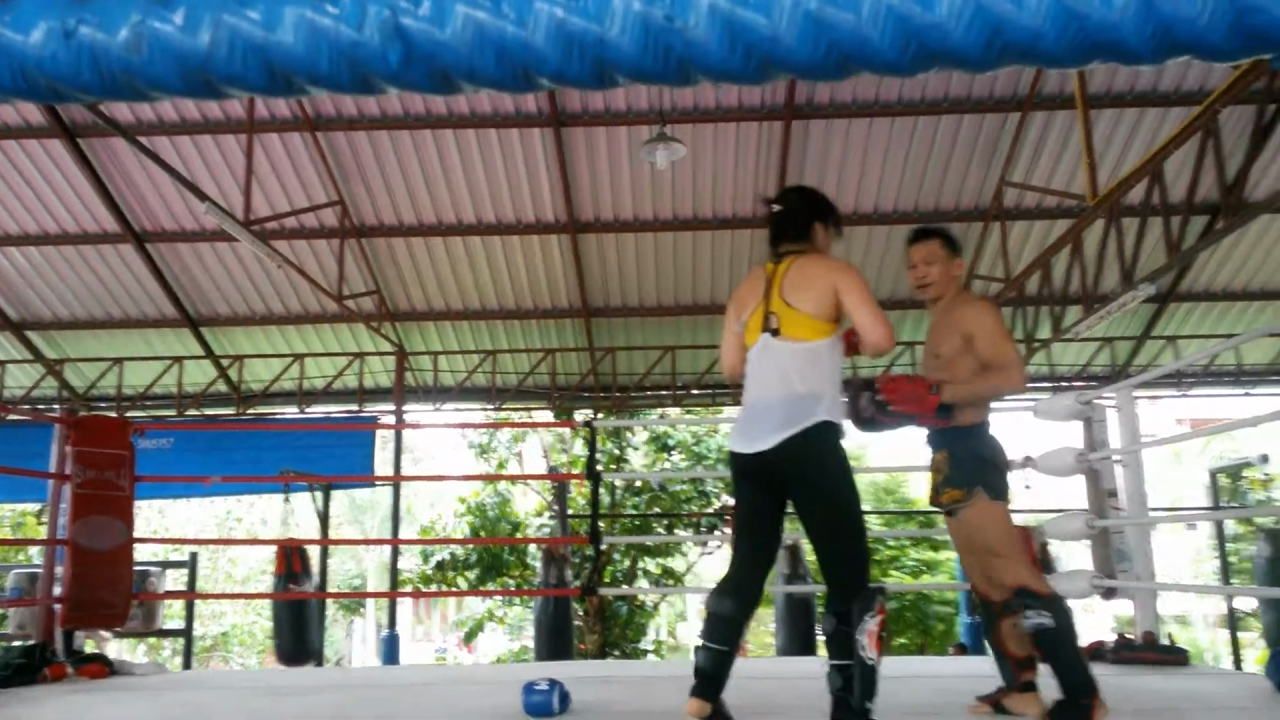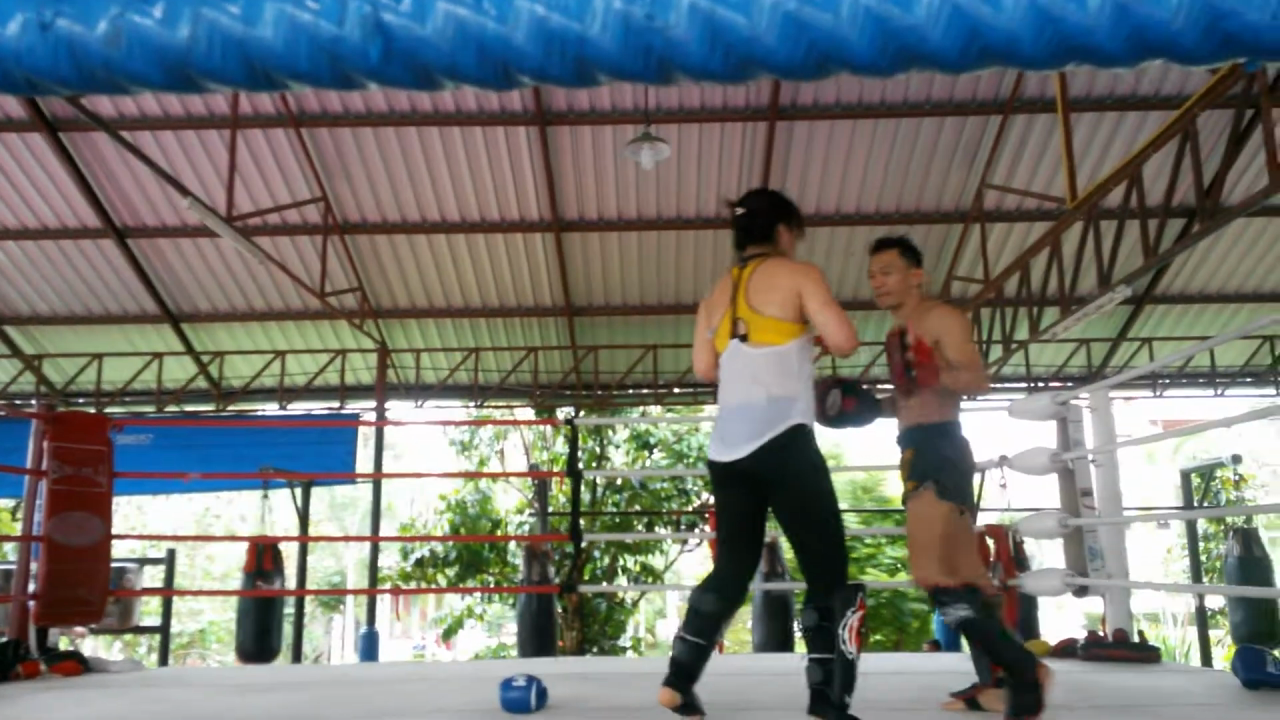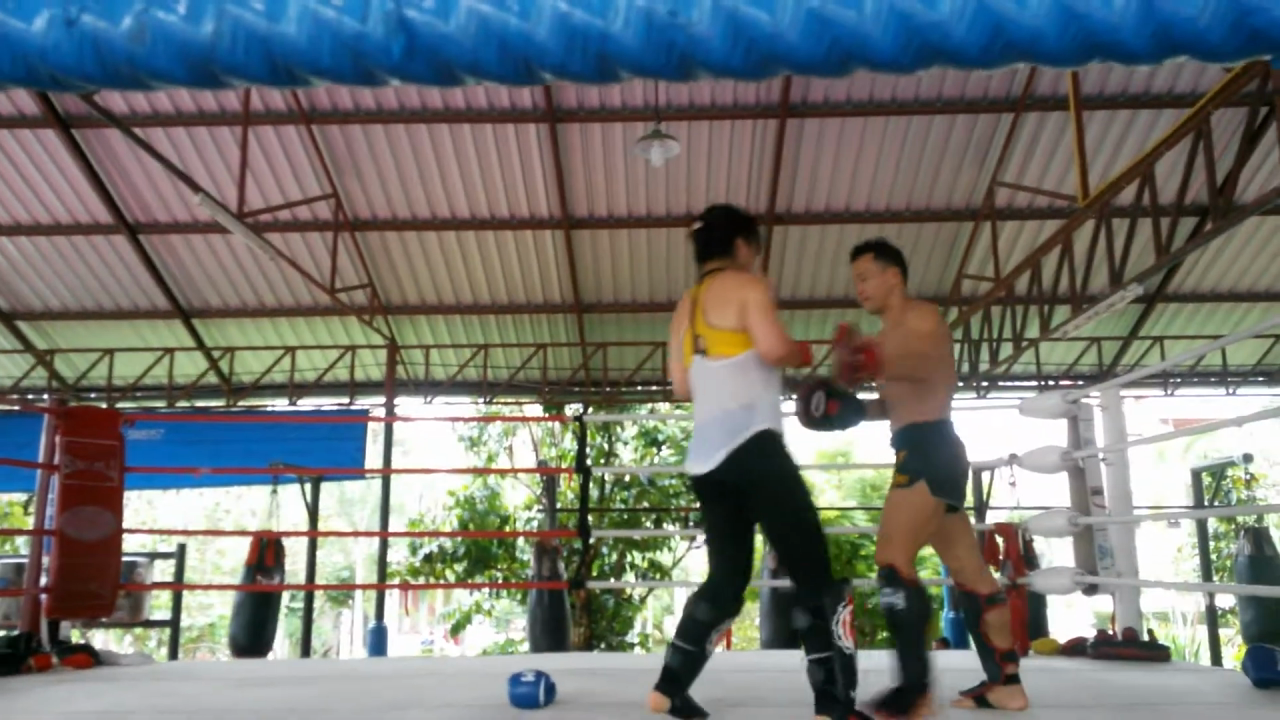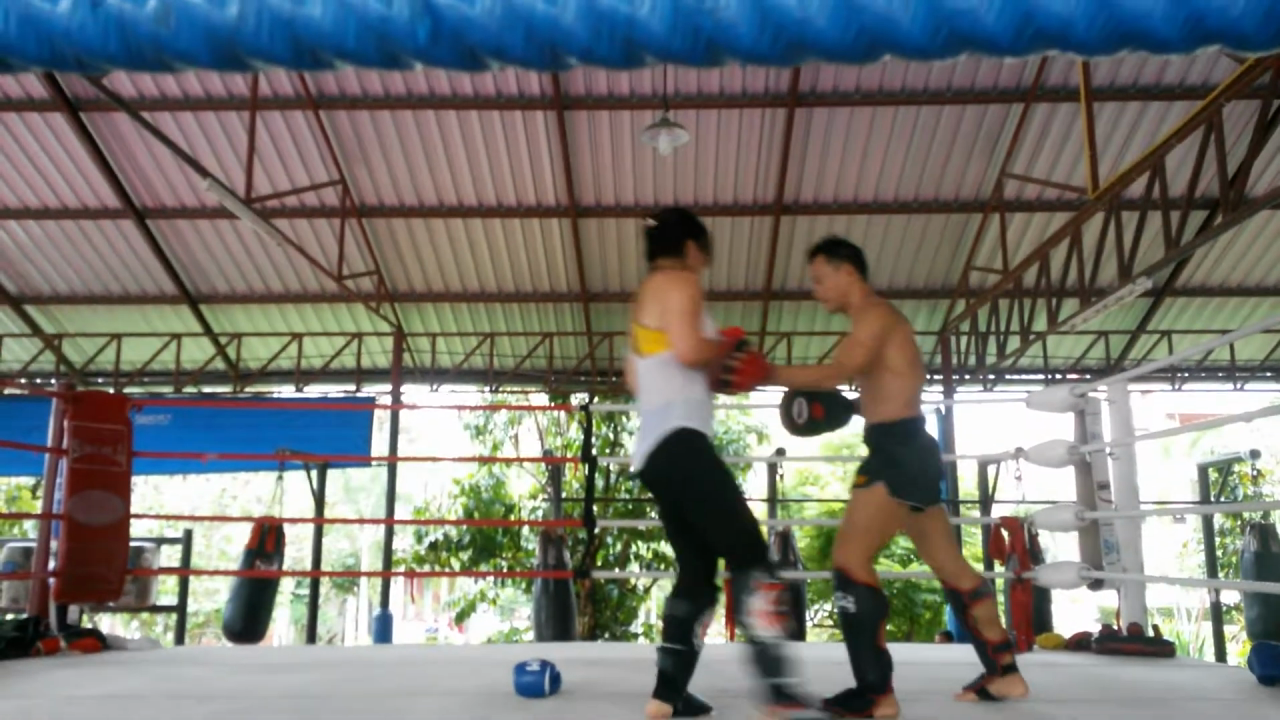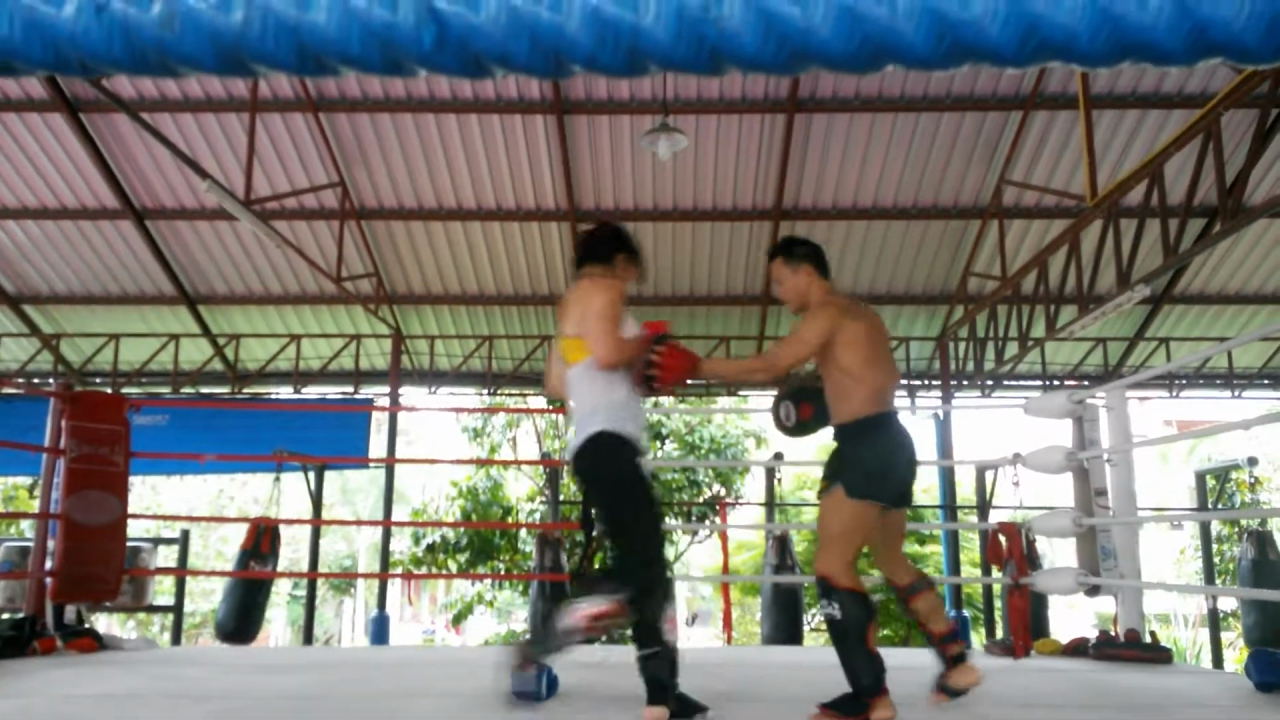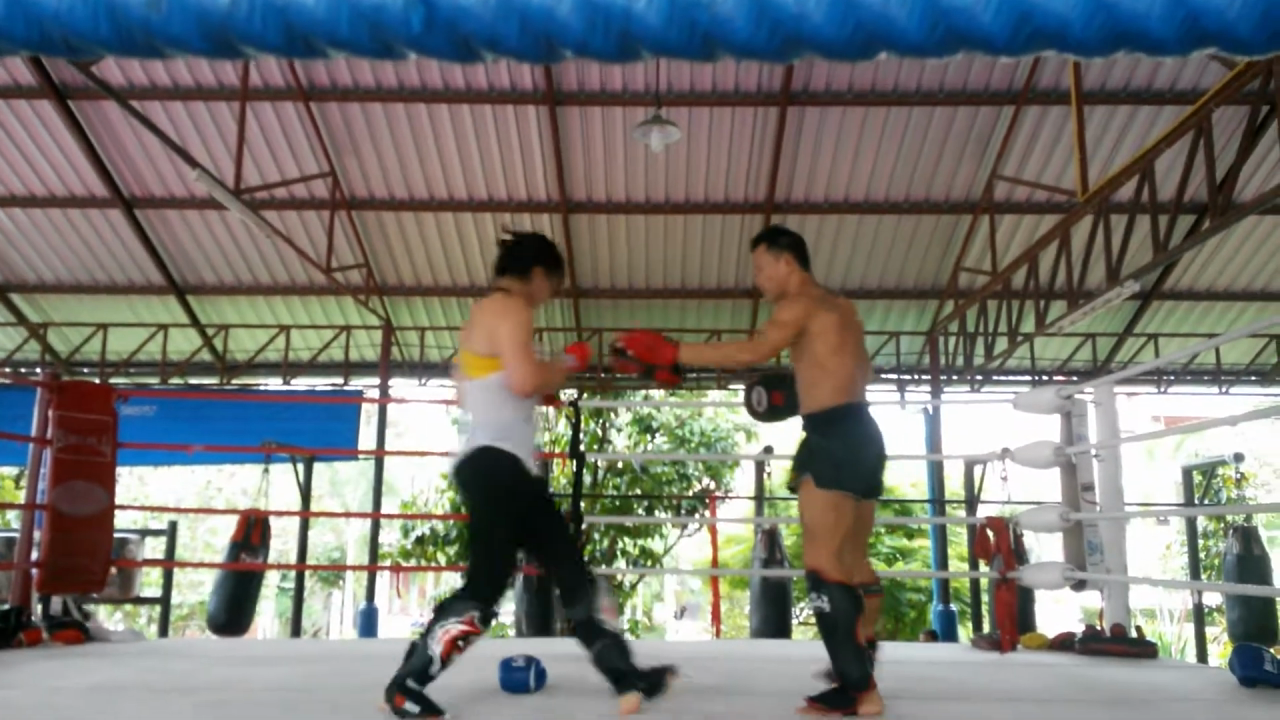
dt=0.2s
person 1, frame 1
left shoulder: (748, 287)
right shoulder: (834, 272)
right elbow: (881, 339)
right wrist: (848, 341)
left hip: (750, 445)
right hip: (807, 438)
left knee: (747, 569)
right knee: (849, 579)
person 1, frame 2
left shoulder: (719, 291)
right shoulder: (798, 274)
left elbow: (704, 368)
right elbow: (844, 340)
right wrist: (815, 339)
left hip: (728, 449)
right hip: (782, 440)
left knee: (732, 569)
right knee: (828, 574)
person 1, frame 3
left shoulder: (686, 306)
right shoulder: (747, 286)
right elbow: (773, 347)
right wrist: (798, 353)
left hip: (705, 459)
right hip: (752, 447)
left knee: (725, 578)
right knee: (814, 575)
person 1, frame 4
left shoulder: (643, 297)
right shoulder: (678, 282)
right elbow: (689, 350)
left wrist: (714, 367)
right wrist: (727, 346)
left hip: (652, 451)
right hip: (678, 442)
left knee: (696, 573)
right knee: (749, 561)
person 1, frame 5
left shoulder: (573, 304)
right shoulder: (602, 288)
left elbow: (556, 385)
right elbow: (607, 353)
right wrist: (645, 341)
left hip: (598, 447)
right hip: (607, 445)
left knee: (643, 570)
right knee: (640, 571)
right ankle: (535, 654)
person 1, frame 6
left shoulder: (479, 317)
right shoulder: (511, 307)
left elbow: (466, 393)
right elbow: (527, 380)
left wrist: (551, 375)
right wrist: (568, 365)
left hip: (502, 464)
right hip: (494, 462)
left knee: (572, 572)
right knee: (484, 587)
left ankle: (627, 678)
person 2, frame 1
left shoulder: (975, 312)
right shoulder: (940, 325)
left elbow: (1012, 376)
left wrist: (937, 393)
right wrist: (912, 401)
left hip: (969, 454)
right hip: (951, 457)
left knee: (1014, 573)
right knee: (985, 581)
person 2, frame 2
left shoulder: (941, 317)
right shoulder: (905, 332)
left elbow: (977, 377)
left wrist: (933, 374)
left hip: (936, 451)
right hip: (924, 454)
left knee: (931, 571)
right knee: (966, 571)
left ankle: (1021, 670)
right ankle: (1000, 680)
person 2, frame 3
left shoulder: (922, 316)
right shoulder: (894, 331)
left elbow: (925, 364)
left wrist: (878, 364)
right wrist: (852, 407)
left hip: (929, 451)
right hip: (926, 453)
left knee: (893, 559)
right knee: (969, 568)
right ankle: (1006, 681)
person 2, frame 4
left shoulder: (874, 316)
right shoulder: (875, 325)
left elbow: (837, 371)
left wrist: (765, 372)
left hip: (898, 451)
right hip: (905, 451)
left knee: (849, 560)
right knee: (949, 564)
right ankle: (1004, 672)
person 2, frame 5
left shoulder: (826, 316)
right shoulder: (862, 315)
left elbow: (768, 367)
left wrist: (694, 366)
right wrist: (821, 402)
left hip: (865, 448)
right hip: (888, 444)
left knee: (834, 569)
right knee: (893, 562)
right ankle: (956, 662)
person 2, frame 6
left shoulder: (802, 307)
right shoulder: (841, 309)
left elbow: (754, 352)
left wrist: (670, 354)
right wrist: (801, 392)
left hip: (835, 439)
right hip: (857, 434)
left knee: (823, 562)
right knee: (851, 558)
right ankle: (856, 669)
